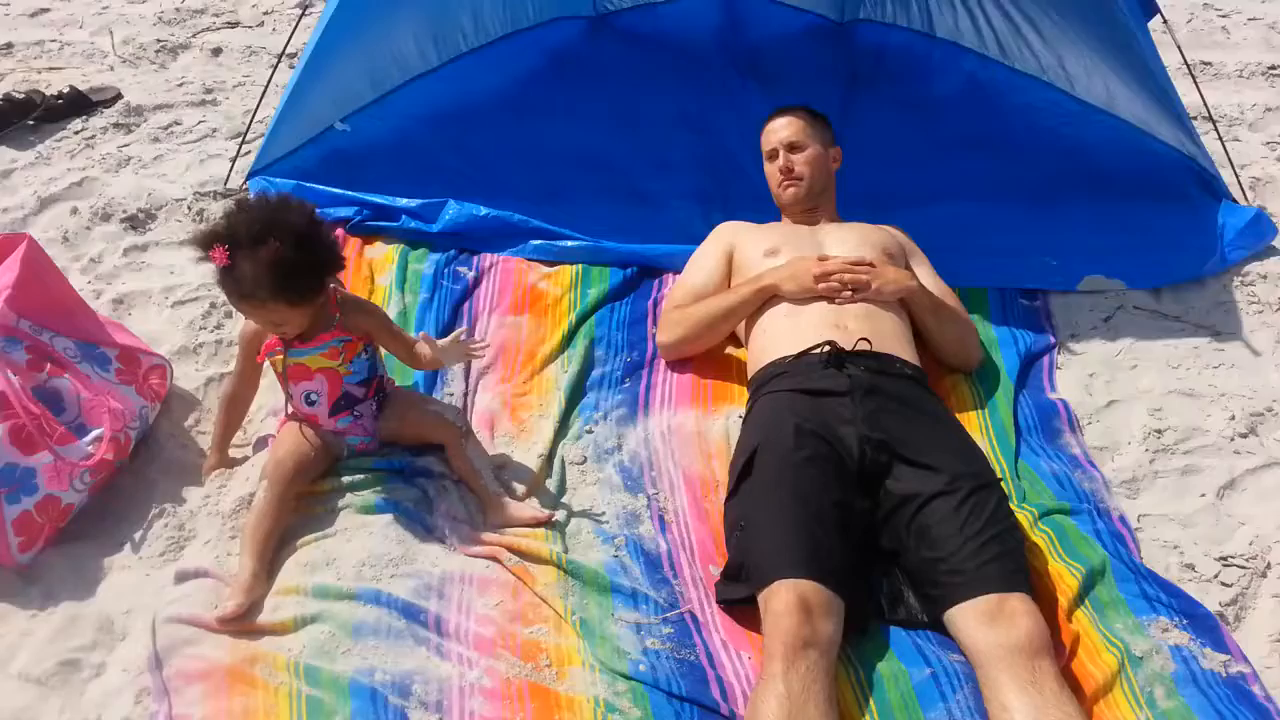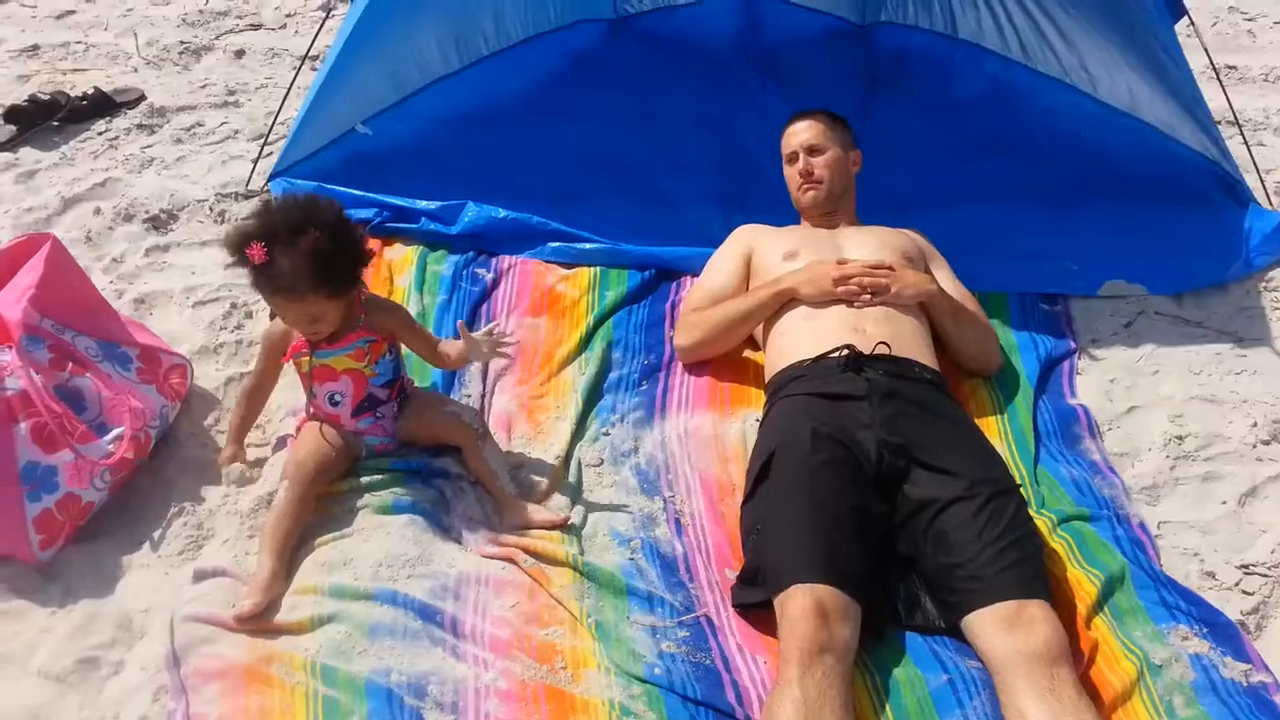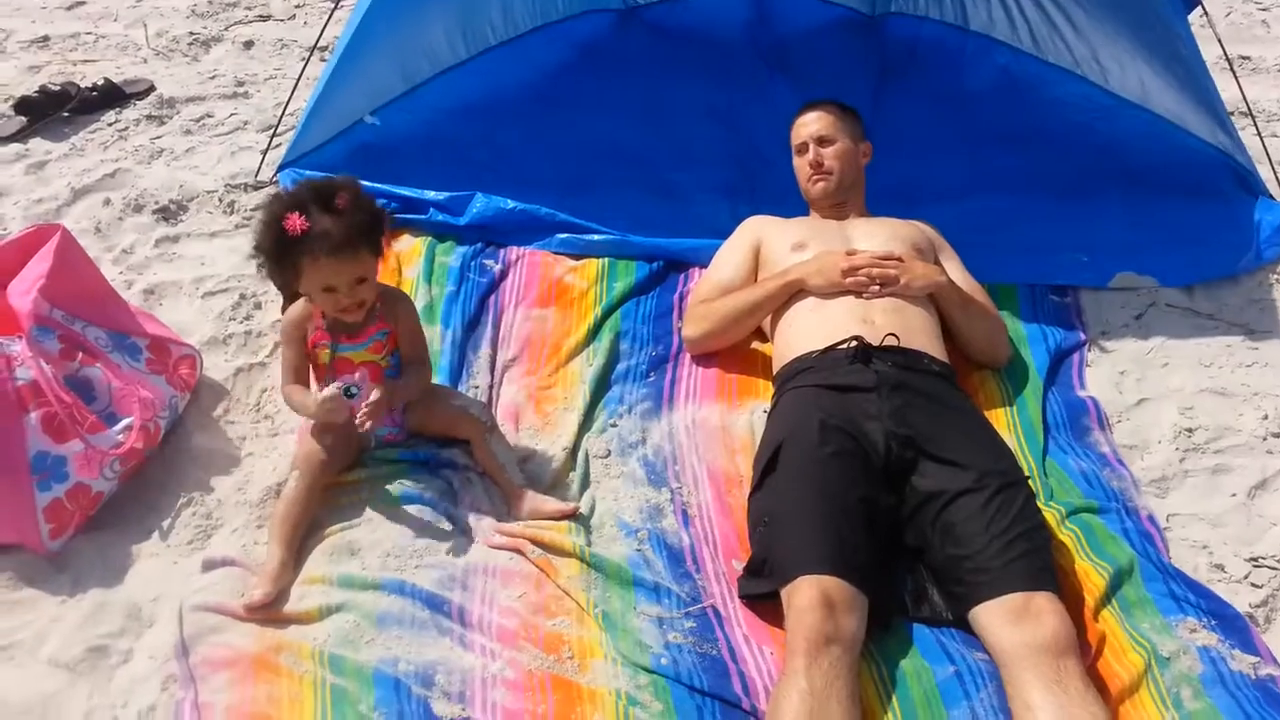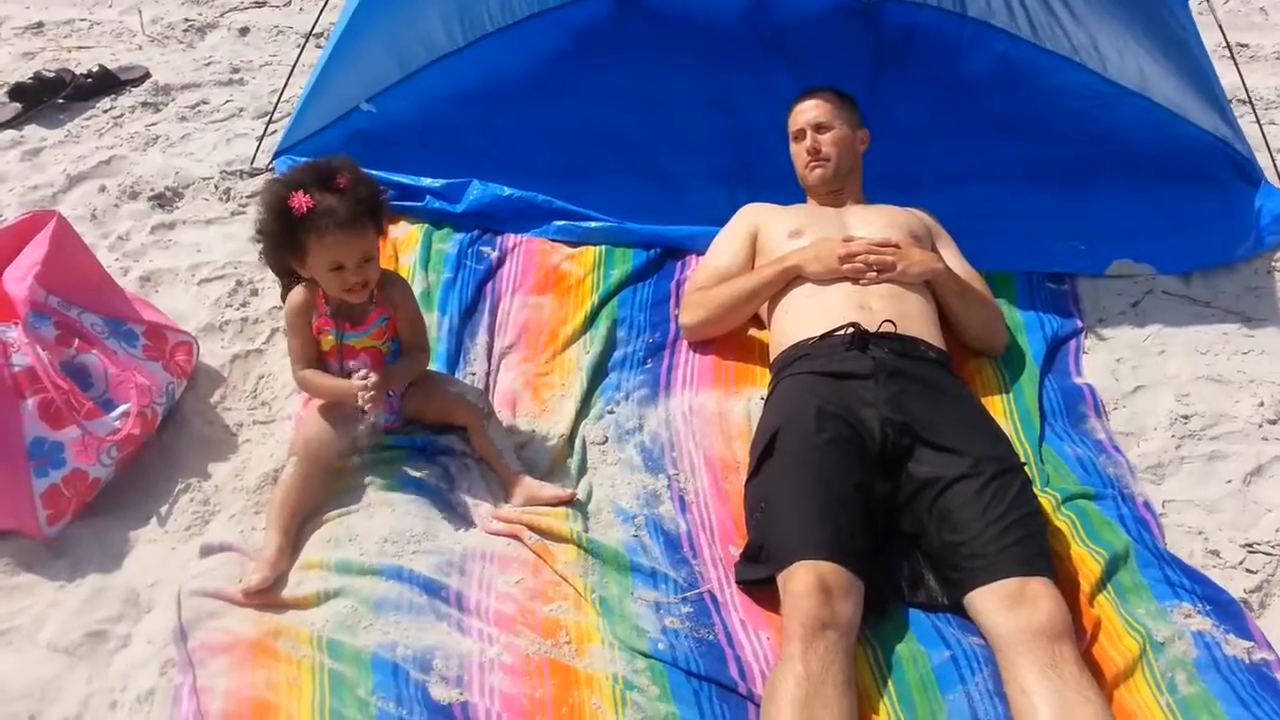
dt=0.3s
person 1, frame 1
left shoulder: (889, 238)
right shoulder: (736, 236)
left elbow: (967, 351)
right elbow: (670, 334)
left wrist: (908, 287)
right wrist: (772, 283)
left hip: (907, 404)
right hip: (794, 403)
left knee: (1016, 633)
right knee: (797, 627)
person 1, frame 2
left shoulder: (910, 242)
right shoulder: (755, 239)
left elbow: (987, 356)
right elbow: (688, 337)
left wrist: (927, 292)
right wrist: (791, 286)
left hip: (926, 410)
right hip: (812, 407)
left knee: (1034, 640)
right knee: (813, 632)
person 1, frame 3
left shoulder: (920, 233)
right shoulder: (764, 230)
left elbow: (995, 348)
right elbow: (696, 329)
left wrist: (938, 283)
right wrist: (799, 278)
left hip: (935, 401)
right hip: (820, 399)
left knee: (1042, 632)
right knee: (820, 623)
person 1, frame 4
left shoulder: (916, 220)
right shoulder: (761, 216)
left elbow: (993, 335)
right elbow: (693, 315)
left wrist: (933, 269)
right wrist: (796, 265)
left hip: (931, 388)
right hip: (817, 385)
left knee: (1037, 617)
right knee: (815, 609)
person 2, frame 1
left shoulder: (355, 313)
right shoulder: (256, 333)
left elbow: (410, 351)
right elbow: (238, 391)
left wrist: (440, 354)
right wrist: (219, 449)
left hip: (379, 409)
right hip: (313, 428)
left knee: (451, 426)
right knee: (276, 478)
left ankle: (494, 502)
right ankle: (251, 574)
person 2, frame 2
left shoulder: (380, 314)
right shoulder: (282, 333)
left elbow: (435, 351)
right elbow: (258, 386)
left wrist: (467, 350)
right wrist: (234, 443)
left hip: (398, 410)
right hip: (333, 428)
left knee: (468, 428)
right knee: (296, 477)
left ankle: (511, 503)
right ankle: (269, 572)
person 2, frame 3
left shoulder: (395, 305)
right shoulder: (299, 320)
left elbow: (419, 369)
right elbow: (291, 386)
left wrist: (387, 397)
right wrist: (313, 405)
left hip: (403, 404)
right hip: (338, 419)
left knee: (477, 418)
right knee: (306, 468)
left ankle: (520, 494)
right ankle: (278, 562)
person 2, frame 4
left shoulder: (394, 290)
right shoulder: (301, 304)
left elbow: (419, 353)
right elbow: (304, 373)
left wrist: (383, 381)
right wrist: (351, 390)
left hip: (402, 388)
right hip: (338, 401)
left knee: (473, 404)
right knee: (306, 454)
left ankle: (517, 481)
right ankle: (276, 548)
